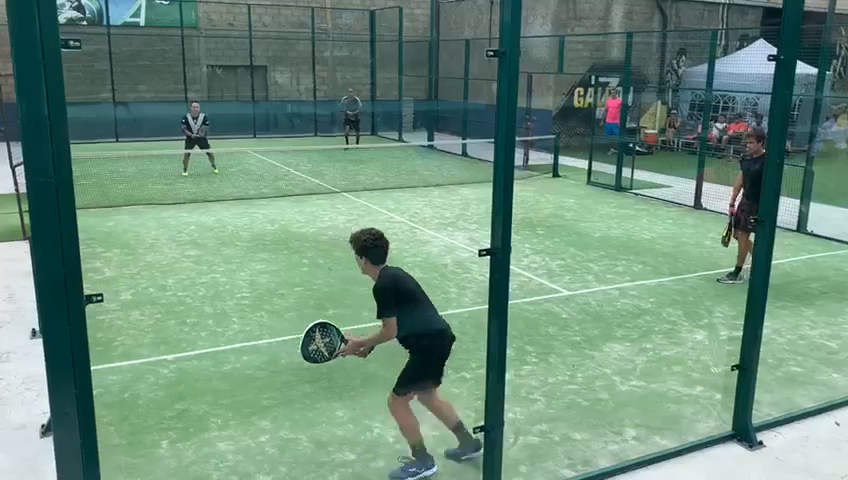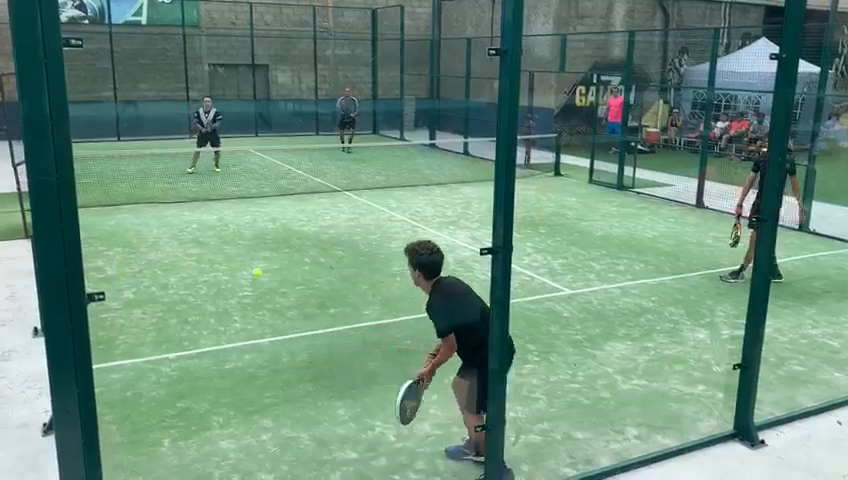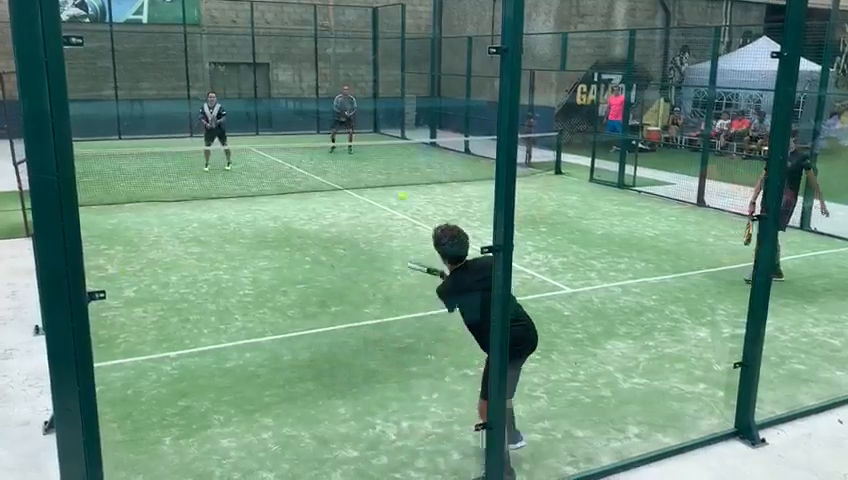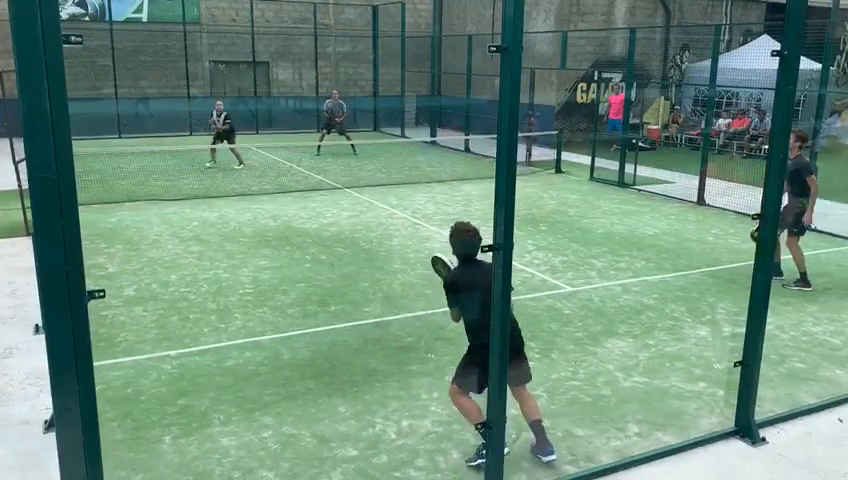
dt=0.3s
person 1, frame 1
left shoulder: (383, 286)
right shoulder: (397, 275)
left elbow: (390, 331)
left wrist: (360, 343)
right wrist: (369, 344)
left hip: (428, 344)
right hip: (438, 337)
left knee: (397, 401)
right knee: (427, 393)
right ankle: (468, 443)
person 1, frame 2
left shoulder: (435, 305)
right shoulder: (452, 284)
left elbow: (450, 347)
left wrist: (428, 370)
right wrist: (435, 356)
left hip: (492, 356)
left knee: (475, 418)
right knee: (460, 386)
right ankle: (475, 448)
person 1, frame 3
left shoulder: (446, 289)
right shoulder: (488, 263)
left hip: (505, 345)
right hip: (527, 333)
left knee: (486, 408)
right ankle: (511, 433)
person 1, frame 4
left shoulder: (452, 279)
right shoulder: (492, 269)
left elbow: (456, 317)
left hip: (483, 343)
right hip: (512, 336)
left knee: (458, 393)
right knee: (519, 389)
left ankle: (490, 441)
right ankle: (544, 446)
person 2, frame 1
left shoulder: (767, 162)
right shoulder: (745, 158)
right wrist: (732, 203)
left hip: (756, 205)
right hip: (744, 202)
left knee: (743, 236)
right knee: (739, 235)
left ankle: (737, 273)
person 2, frame 2
left shoulder: (789, 161)
right shoulder: (761, 158)
left elbow: (794, 184)
right elbow: (750, 181)
left wrist: (800, 206)
right wrist: (740, 203)
right hip: (759, 201)
left knee: (755, 237)
left ankle: (740, 272)
right ankle: (775, 271)
person 2, frame 3
left shoulder: (801, 158)
left elbow: (813, 181)
right elbow: (762, 179)
left wrist: (821, 202)
right wrist: (753, 201)
left hip: (787, 203)
right ankle: (775, 269)
person 2, frame 4
left shoulder: (801, 163)
right shoulder: (791, 162)
left elbow: (815, 187)
left wrist: (809, 212)
left hip: (800, 207)
right hip: (792, 205)
left knee: (791, 241)
left ankle: (804, 280)
right ankle: (776, 269)
